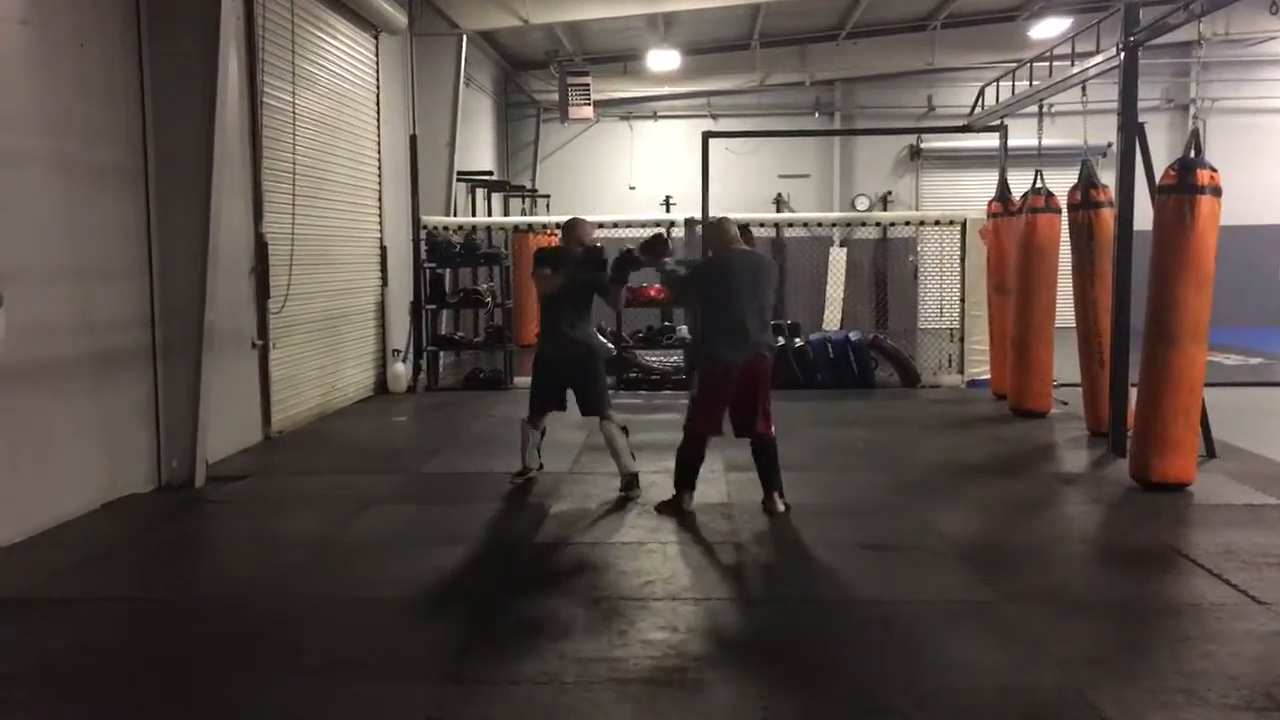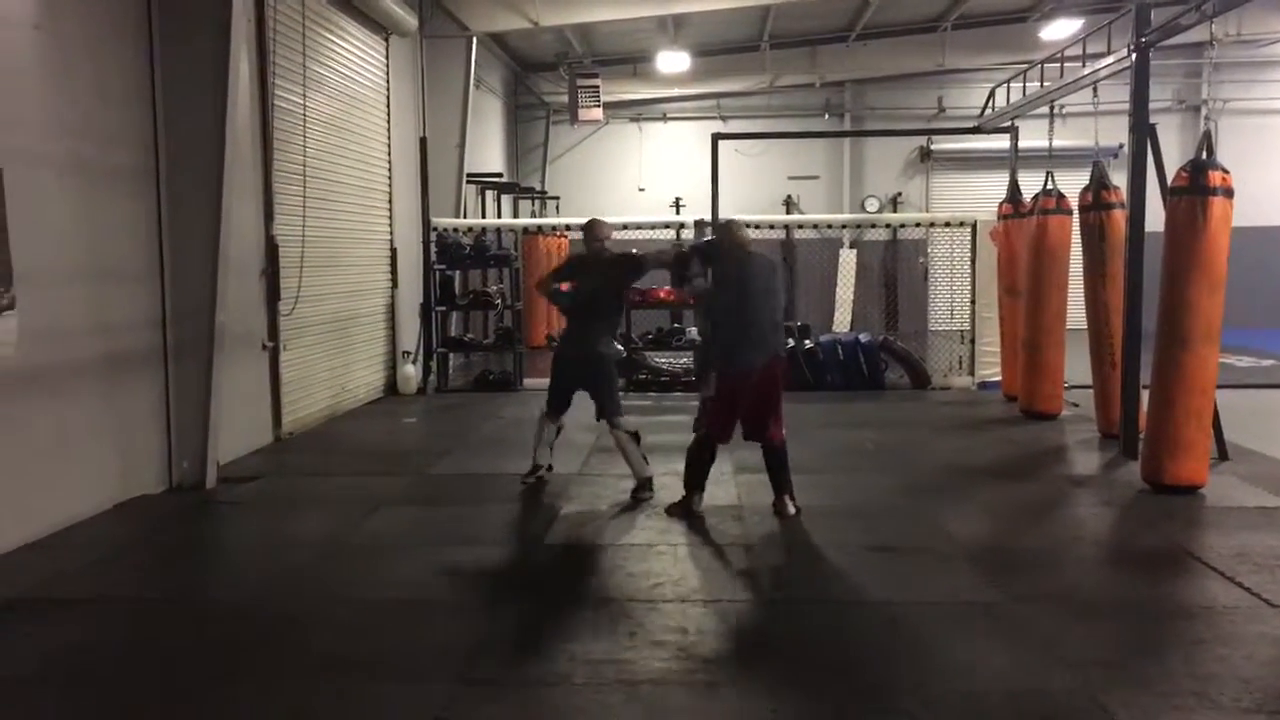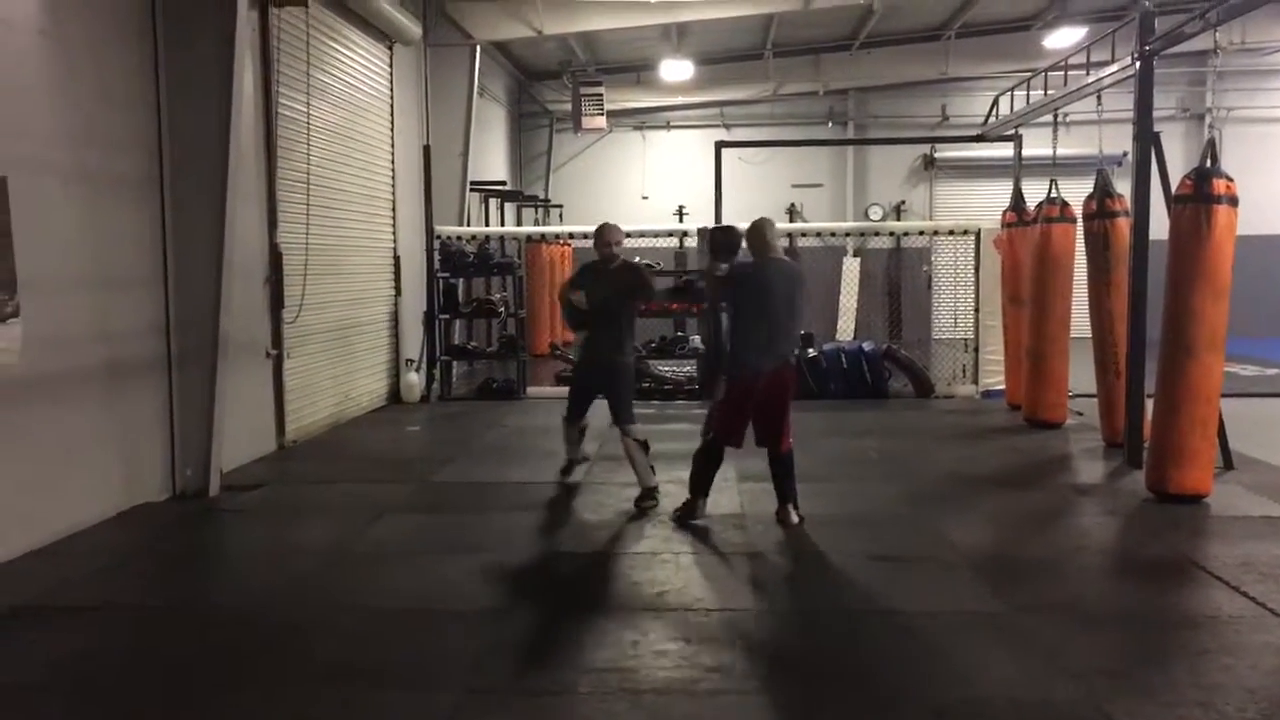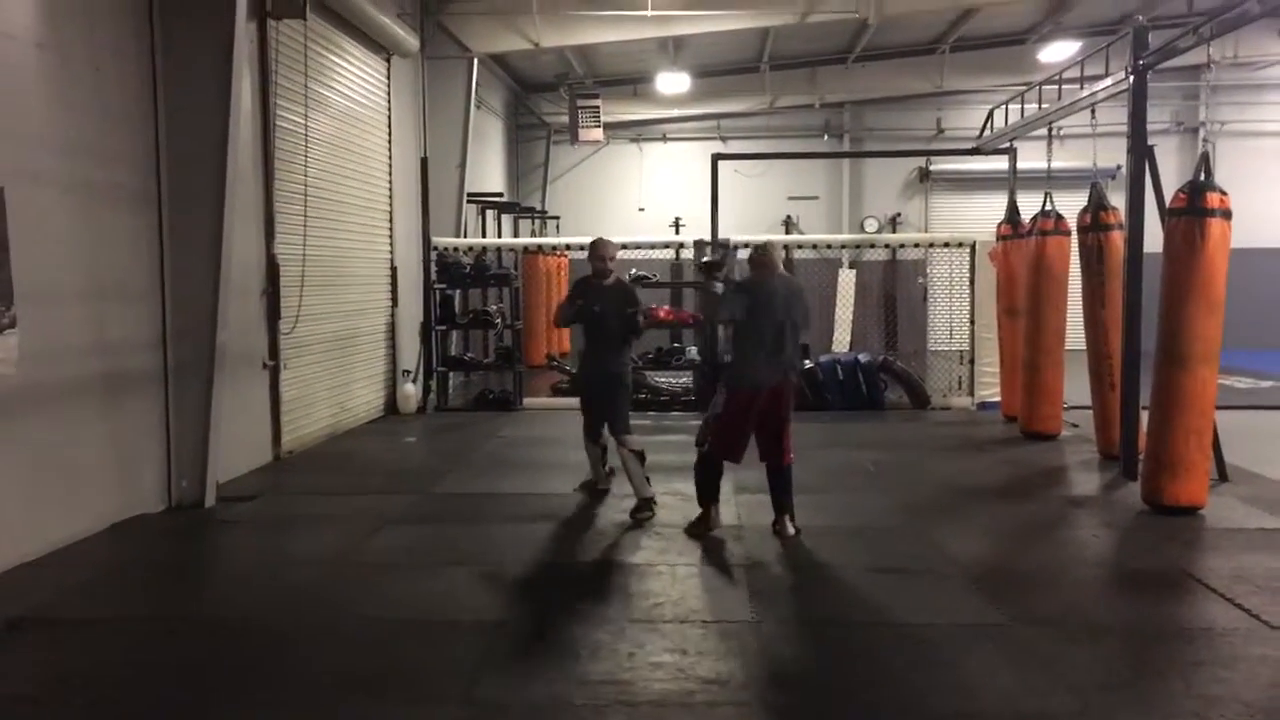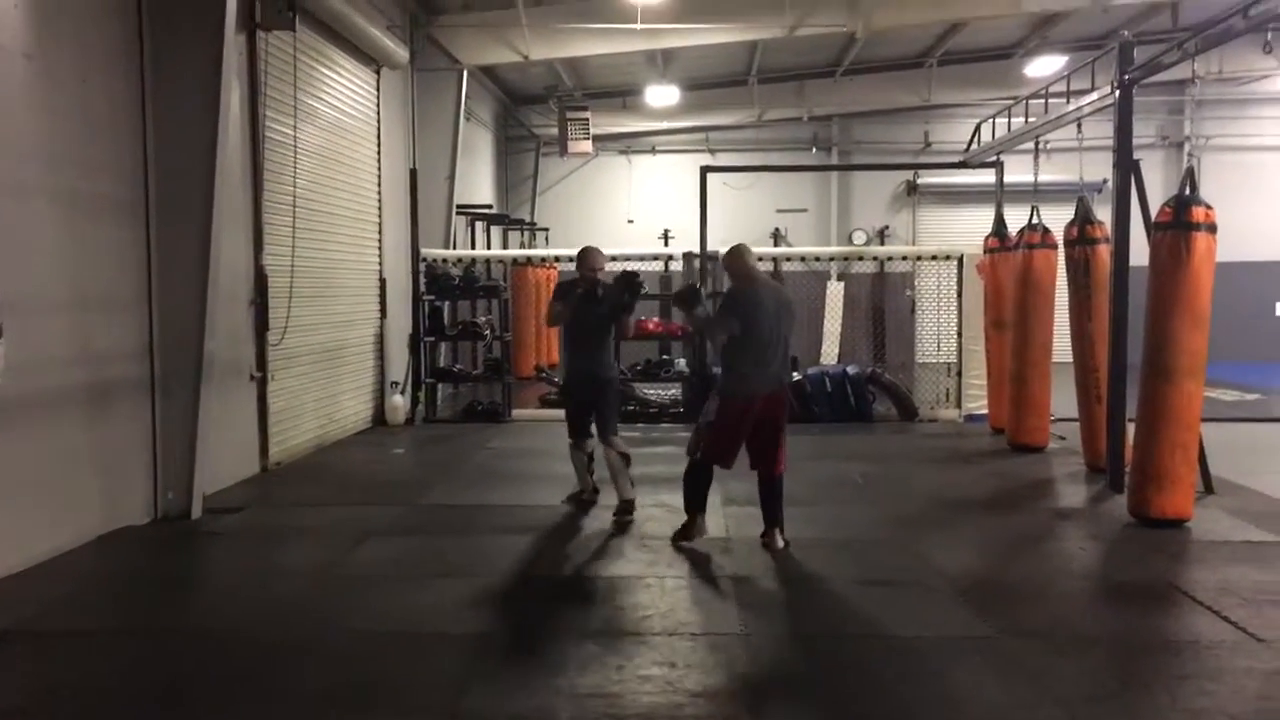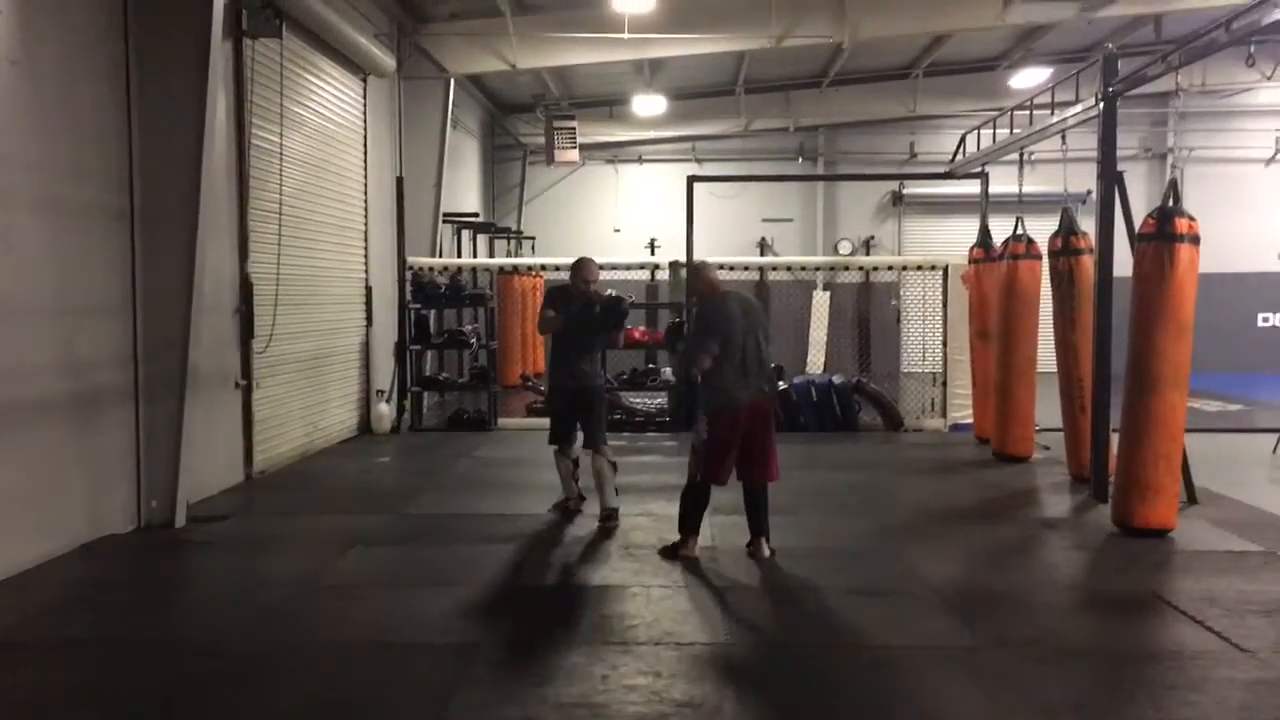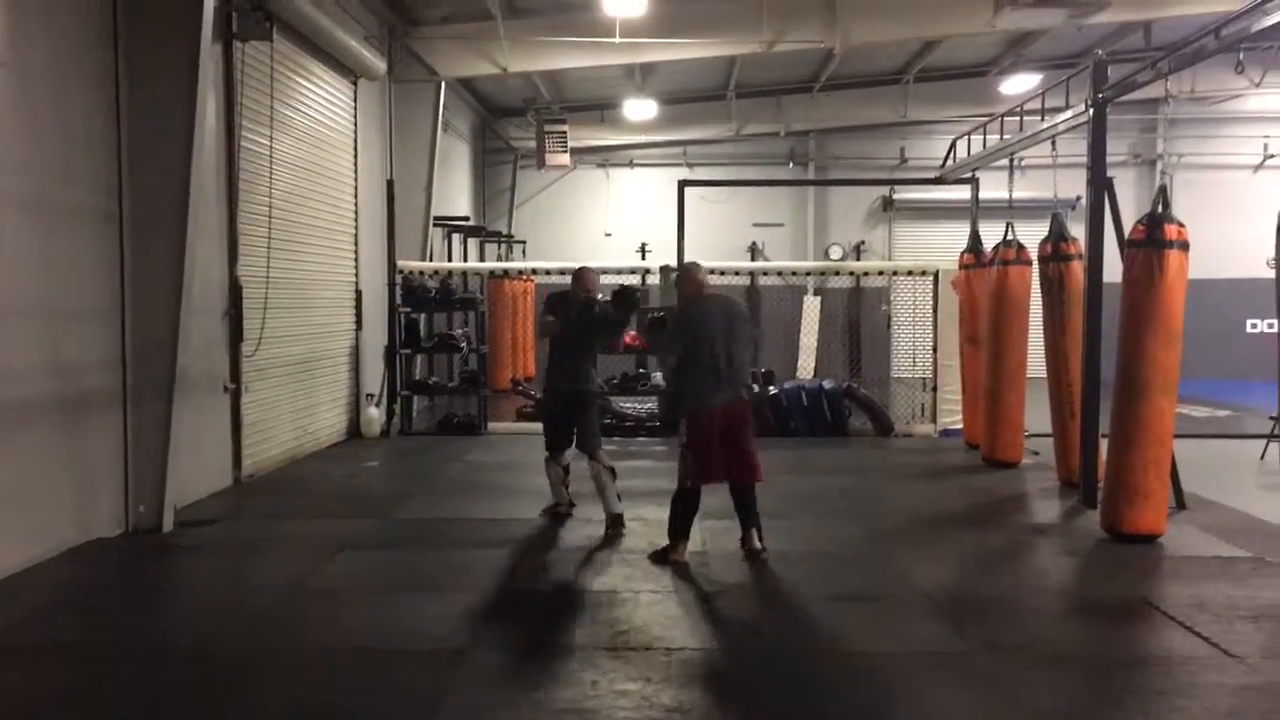
dt=0.2s
person 1, frame 1
left shoulder: (712, 266)
right shoulder: (768, 265)
left elbow: (680, 291)
left wrist: (665, 265)
left hip: (718, 358)
right hip: (758, 357)
left knee: (697, 430)
right knee: (762, 430)
left ankle: (684, 496)
right ankle: (774, 497)
person 1, frame 2
left shoulder: (730, 267)
right shoulder: (770, 266)
left elbow: (709, 305)
left wrist: (694, 275)
left hip: (734, 362)
right hip: (771, 359)
left knee: (708, 432)
right knee: (772, 433)
left ankle: (693, 498)
right ankle: (785, 499)
person 1, frame 3
left shoulder: (748, 272)
right shoulder: (795, 273)
left elbow: (719, 291)
left hip: (745, 366)
right hip: (781, 366)
left knee: (716, 436)
right knee: (780, 440)
left ankle: (697, 501)
right ankle: (788, 508)
person 1, frame 4
left shoulder: (752, 287)
right shoulder: (798, 292)
left elbow: (719, 313)
left wrist: (717, 287)
left hip: (745, 380)
right hip: (782, 381)
left knee: (712, 447)
right knee: (779, 454)
left ankle: (710, 512)
right ankle: (785, 519)
person 1, frame 5
left shoulder: (740, 294)
right shoulder: (781, 296)
left elbow: (716, 335)
left wrist: (694, 312)
left hip: (739, 388)
right hip: (775, 389)
left knee: (702, 455)
right knee: (770, 464)
left ankle: (696, 520)
right ankle: (774, 532)
person 1, frame 6
left shoulder: (710, 311)
right shoulder: (751, 305)
left elbow: (702, 362)
left wrist: (685, 350)
left hip: (723, 402)
right hip: (758, 398)
left knee: (700, 475)
right knee: (756, 475)
left ankle: (688, 540)
right ankle: (760, 541)
person 1, frame 7
left shoulder: (686, 313)
right shoulder: (737, 308)
left elbow: (668, 360)
left wrist: (660, 340)
left hip: (700, 405)
right hip: (736, 401)
left knee: (690, 479)
right knee: (741, 474)
left ankle: (678, 545)
right ankle: (752, 536)
person 2, frame 1
left shoulder: (596, 263)
right shoulder: (546, 256)
left elbow: (616, 303)
right elbow: (543, 287)
left wrist: (620, 275)
right wrist: (577, 270)
left hip: (585, 348)
right hip: (551, 348)
left knee: (604, 413)
right knee: (536, 413)
left ankle: (630, 474)
right ankle: (531, 464)
person 2, frame 2
left shoulder: (620, 262)
right shoulder: (576, 263)
left elbow: (656, 258)
right elbow: (542, 284)
right wrist: (560, 297)
left hip: (600, 352)
right hip: (570, 349)
left knee: (614, 418)
right knee: (552, 411)
left ankle: (644, 477)
right ankle: (541, 463)
person 2, frame 3
left shoulder: (632, 272)
right shoulder: (589, 270)
left elbow: (656, 296)
right elbow: (566, 292)
right wrist: (574, 308)
left hip: (619, 358)
right hip: (590, 354)
left knee: (626, 425)
right knee: (573, 414)
left ankle: (650, 486)
right ankle: (573, 456)
person 2, frame 4
left shoulder: (625, 290)
right shoulder: (582, 286)
left elbow: (636, 329)
right elbow: (559, 319)
left wrist: (635, 327)
right wrist: (576, 314)
left hip: (617, 369)
right hip: (590, 368)
left knee: (622, 434)
right knee: (592, 432)
left ankle: (646, 497)
right ankle: (600, 477)
person 2, frame 5
left shoulder: (612, 292)
right shoulder: (566, 290)
left elbow: (625, 332)
right elbow: (552, 319)
left wrist: (628, 305)
right wrist: (580, 301)
left hip: (604, 374)
right hip: (574, 374)
left knee: (609, 437)
right knee: (578, 438)
left ankle: (626, 499)
right ankle: (587, 489)
person 2, frame 6
left shoulder: (601, 302)
right shoulder: (556, 295)
left elbow: (615, 342)
right elbow: (543, 327)
right wrist: (574, 314)
left hip: (591, 382)
right hip: (560, 383)
left knee: (598, 446)
right knee: (563, 444)
left ankle: (609, 507)
right ankle: (573, 497)
person 2, frame 7
left shoulder: (602, 309)
right shoulder: (556, 301)
right elbow: (544, 330)
left wrist: (622, 321)
right wrist: (576, 317)
left hip: (585, 388)
right hip: (556, 387)
left knee: (593, 451)
right knee: (555, 451)
left ankle: (614, 513)
right ankle: (562, 502)
